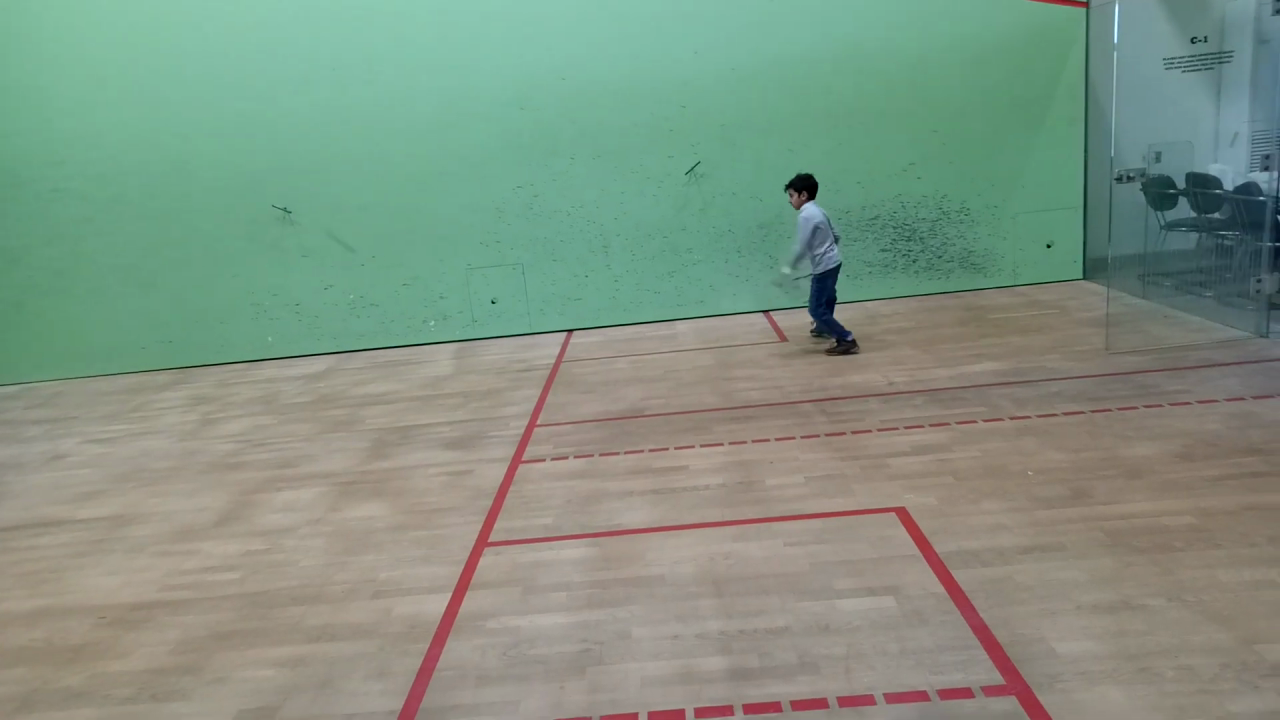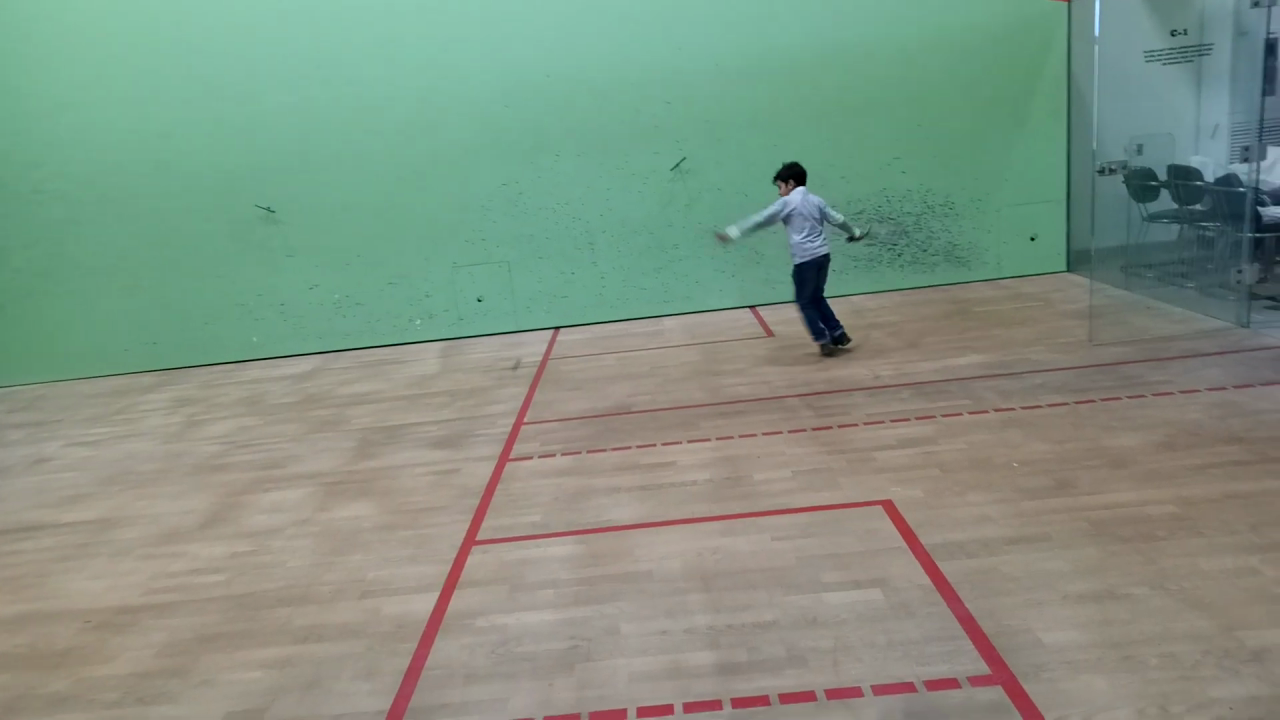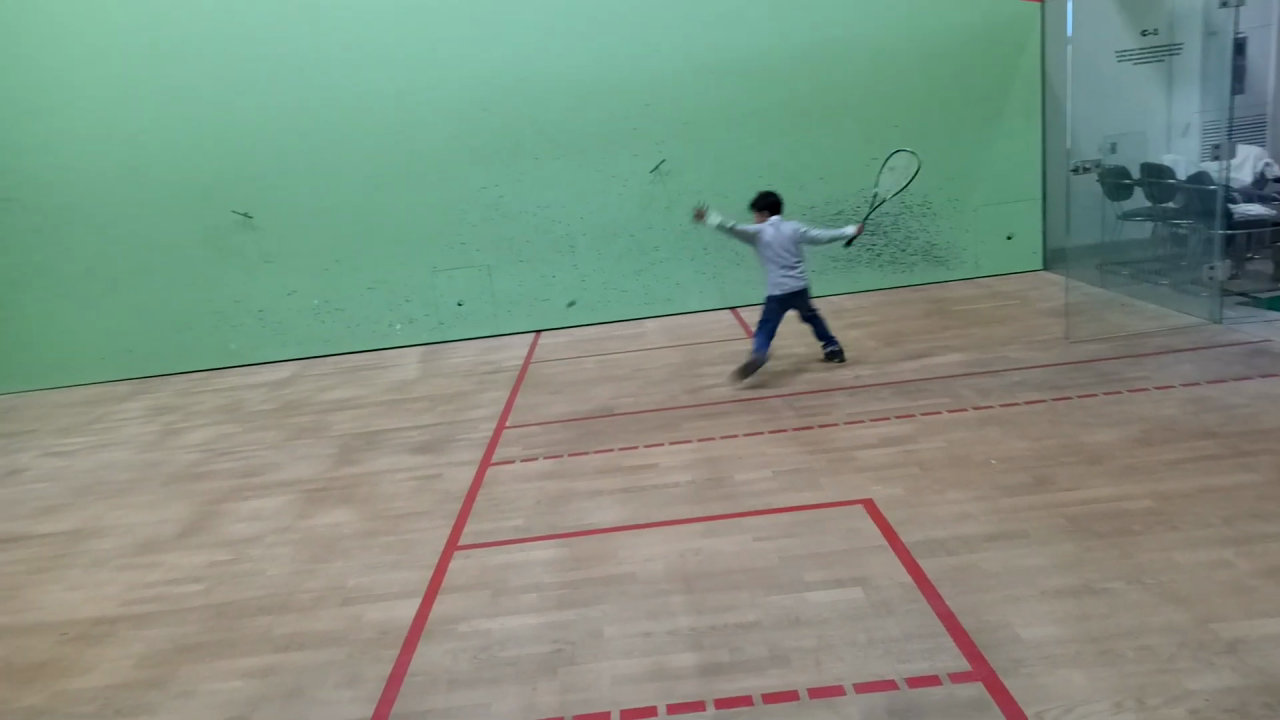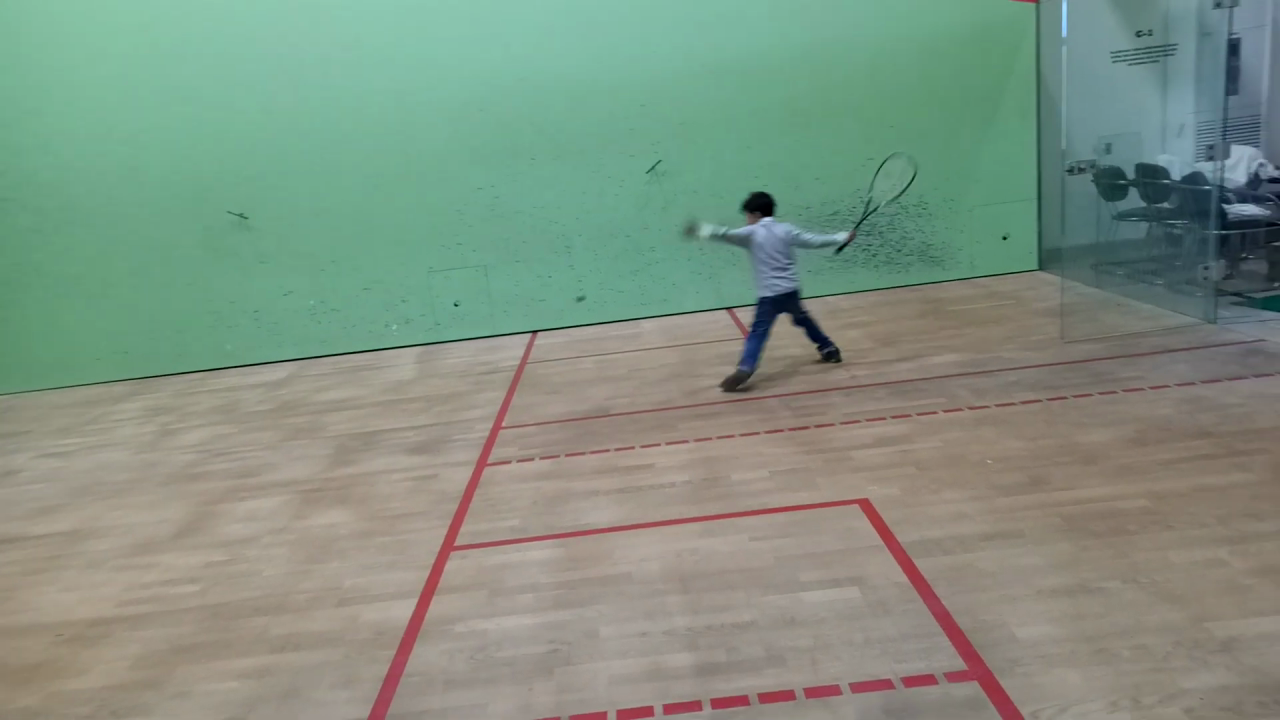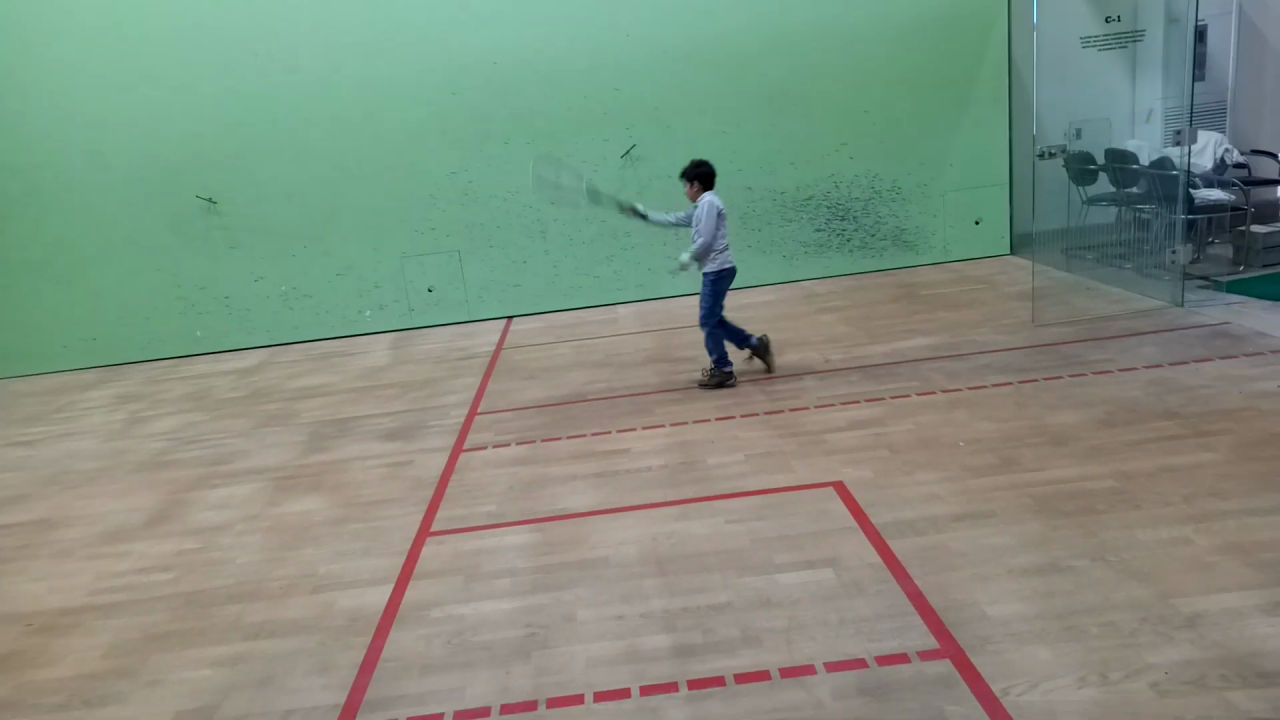
dt=0.2s
person 1, frame 1
left shoulder: (805, 216)
right shoulder: (818, 211)
left elbow: (801, 247)
right elbow: (835, 236)
left wrist: (788, 268)
left hip: (824, 267)
right hip: (833, 262)
left knee: (817, 308)
right knee: (825, 300)
left ankle: (846, 340)
right ankle: (823, 327)
person 1, frame 2
left shoulder: (786, 203)
right shoulder: (817, 200)
left elbow: (759, 220)
right elbow: (838, 220)
left wrist: (732, 233)
right wrist: (855, 232)
left hip: (804, 260)
right hip: (822, 256)
left knee: (805, 302)
right knee: (816, 298)
left ankle: (824, 341)
right ankle: (838, 335)
person 1, frame 3
left shoulder: (758, 232)
right shoulder: (795, 228)
left elbow: (733, 229)
right elbow: (823, 236)
right wrist: (851, 231)
left hip: (778, 292)
right hip: (799, 288)
left knee: (765, 329)
right knee: (811, 316)
left ankle: (757, 358)
right ankle: (833, 349)
person 1, frame 4
left shoulder: (751, 233)
right shoulder: (786, 230)
left elbow: (726, 235)
right elbow: (814, 241)
right wrist: (843, 237)
left hip: (770, 295)
right hip: (790, 290)
left knee: (757, 333)
right knee: (803, 319)
left ankle: (744, 370)
right ankle: (829, 350)
person 1, frame 5
left shoulder: (709, 204)
right shoulder: (700, 209)
left elbow: (704, 241)
right elbow: (673, 220)
left wrist: (685, 259)
right wrist: (640, 212)
left hip: (717, 271)
right hip: (717, 271)
left knee: (708, 321)
right knee: (713, 320)
left ankle: (723, 370)
right ankle: (756, 344)
